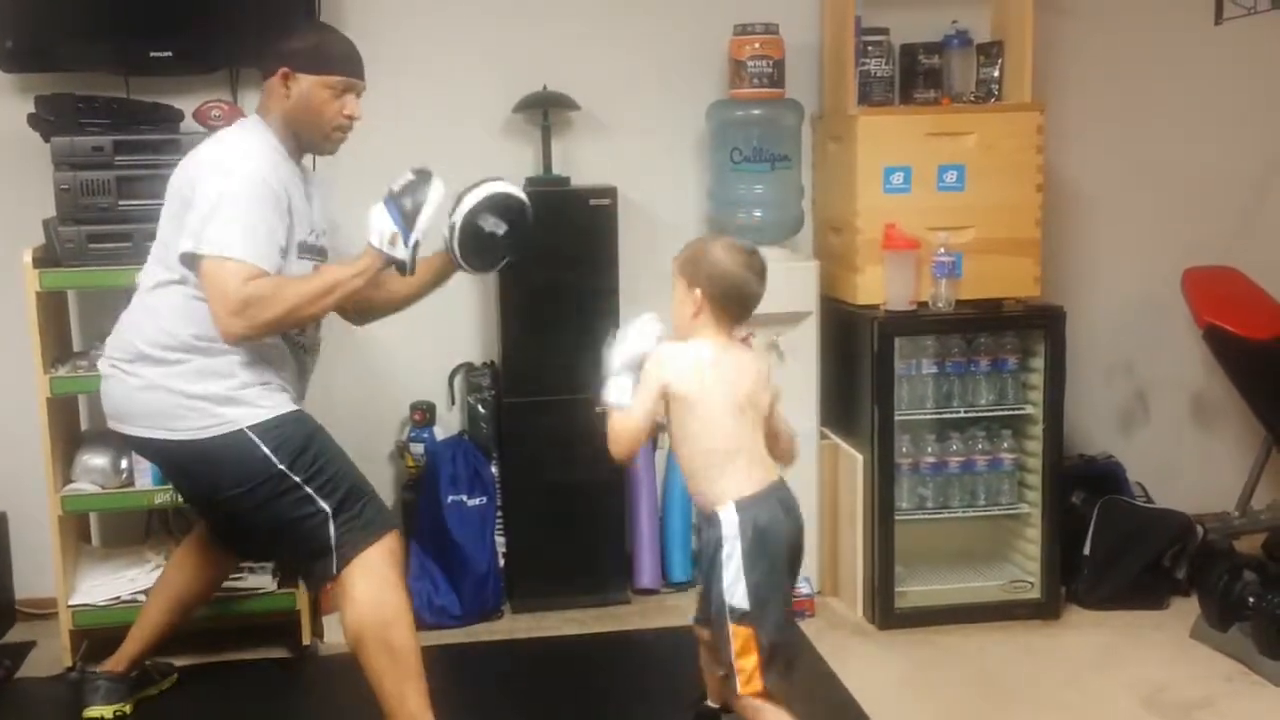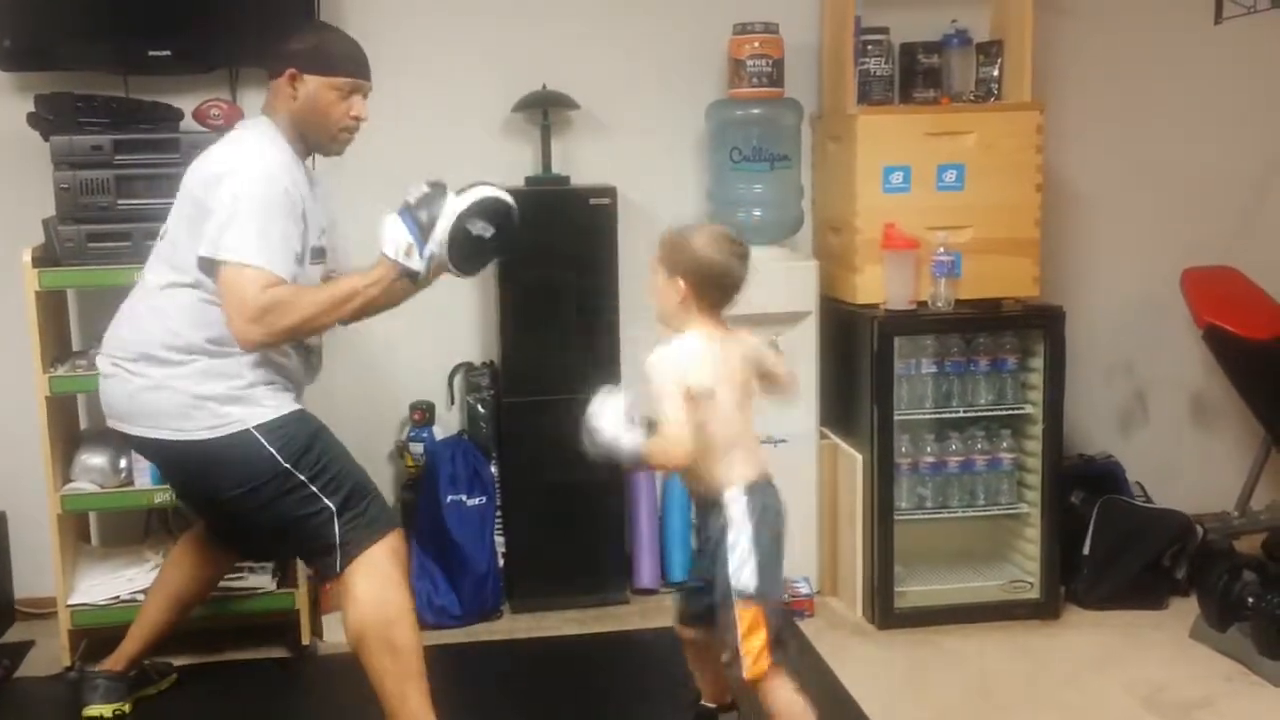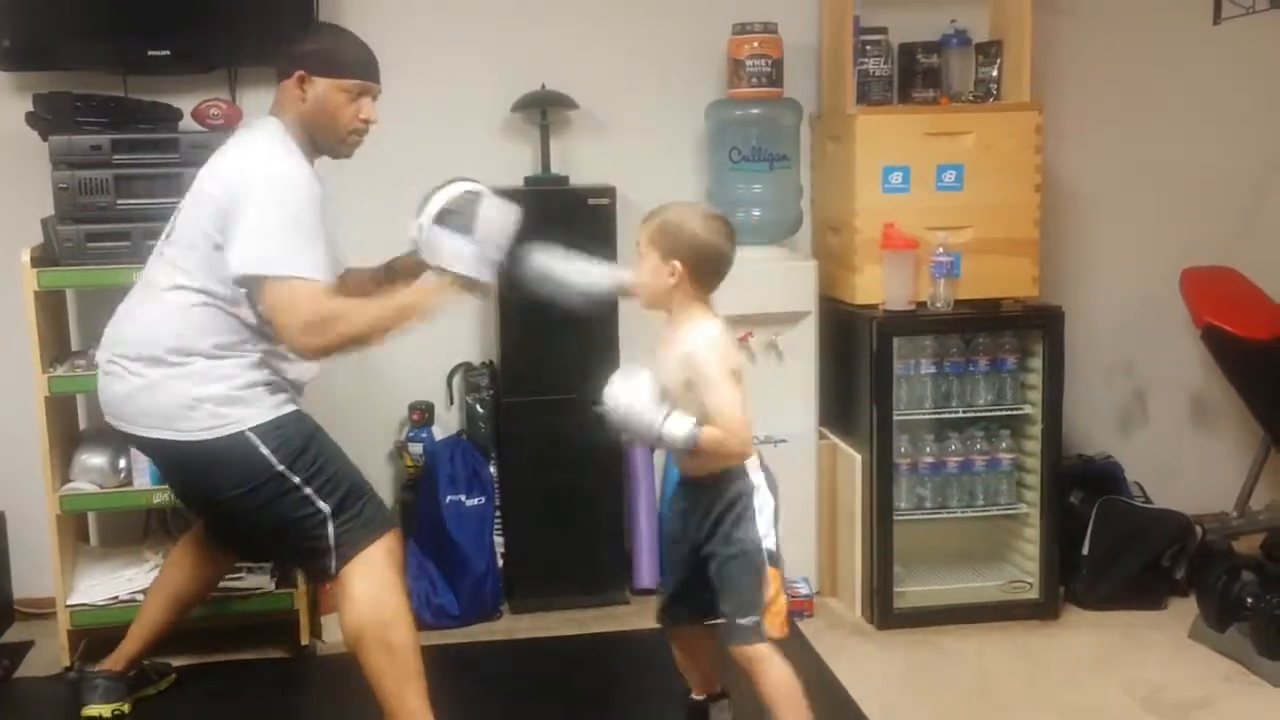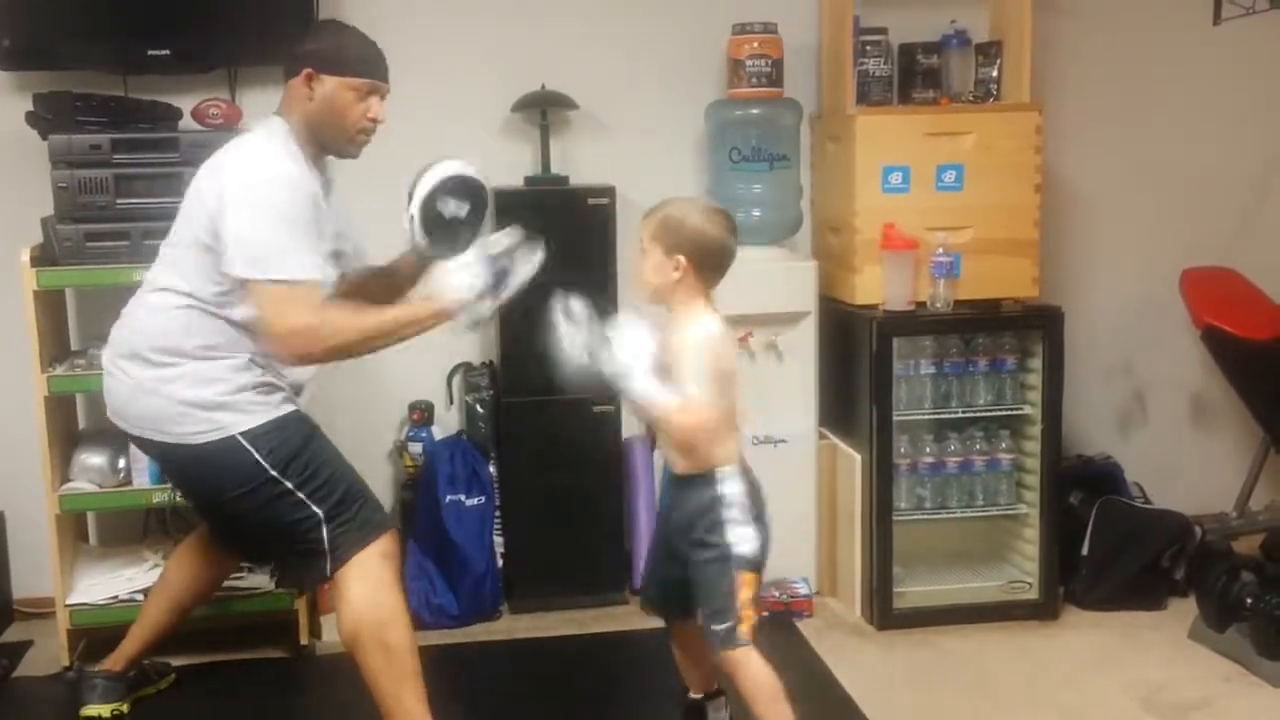
dt=0.1s
person 1, frame 1
left shoulder: (283, 170)
right shoulder: (244, 165)
left elbow: (345, 303)
right elbow: (244, 313)
left wrist: (451, 255)
right wrist: (376, 255)
left hip: (159, 391)
right hip: (202, 398)
left knee: (234, 527)
right knee: (369, 546)
person 1, frame 2
left shoulder: (284, 169)
right shoulder: (254, 167)
left elbow: (326, 301)
right elbow: (257, 320)
left wrist: (435, 256)
right wrist: (389, 264)
left hip: (159, 391)
right hip: (204, 399)
left knee: (232, 527)
right knee: (371, 545)
person 1, frame 3
left shoulder: (277, 164)
right shoulder: (272, 174)
left elbow: (322, 297)
right elbow: (311, 331)
left wrist: (413, 263)
right wrist: (441, 282)
left hip: (156, 387)
right hip: (199, 396)
left knee: (233, 527)
right knee: (367, 545)
person 1, frame 4
left shoulder: (290, 167)
right shoulder: (270, 175)
left elbow: (342, 293)
right elbow: (298, 335)
left wrist: (424, 257)
right wrist: (441, 302)
left hip: (165, 388)
right hip: (201, 398)
left knee: (238, 528)
right knee: (365, 548)
person 2, frame 1
left shoulder: (667, 359)
right shoulder: (756, 364)
left elbow: (622, 443)
right elbow: (786, 451)
left wrist: (618, 372)
left hip: (742, 527)
right hip: (773, 511)
right knee: (711, 631)
person 2, frame 2
left shoulder: (670, 361)
right shoulder: (741, 344)
left elbow: (678, 454)
right elbow: (784, 379)
left wrist: (624, 440)
left hip: (738, 514)
right hip: (749, 503)
left knee: (758, 669)
right knee: (694, 629)
person 2, frame 3
left shoulder: (704, 344)
right shoulder: (683, 326)
left elbow: (736, 438)
right elbow: (640, 284)
left wrist: (663, 427)
right wrist: (597, 277)
left hip: (739, 494)
right hip: (695, 493)
left knee: (752, 644)
right knee: (681, 618)
person 2, frame 4
left shoulder: (700, 337)
right shoulder: (683, 324)
left elbow: (685, 426)
left wrist: (629, 374)
right wrist: (601, 354)
left hip: (720, 499)
right hip: (683, 491)
left knee: (732, 645)
right knee: (678, 613)
